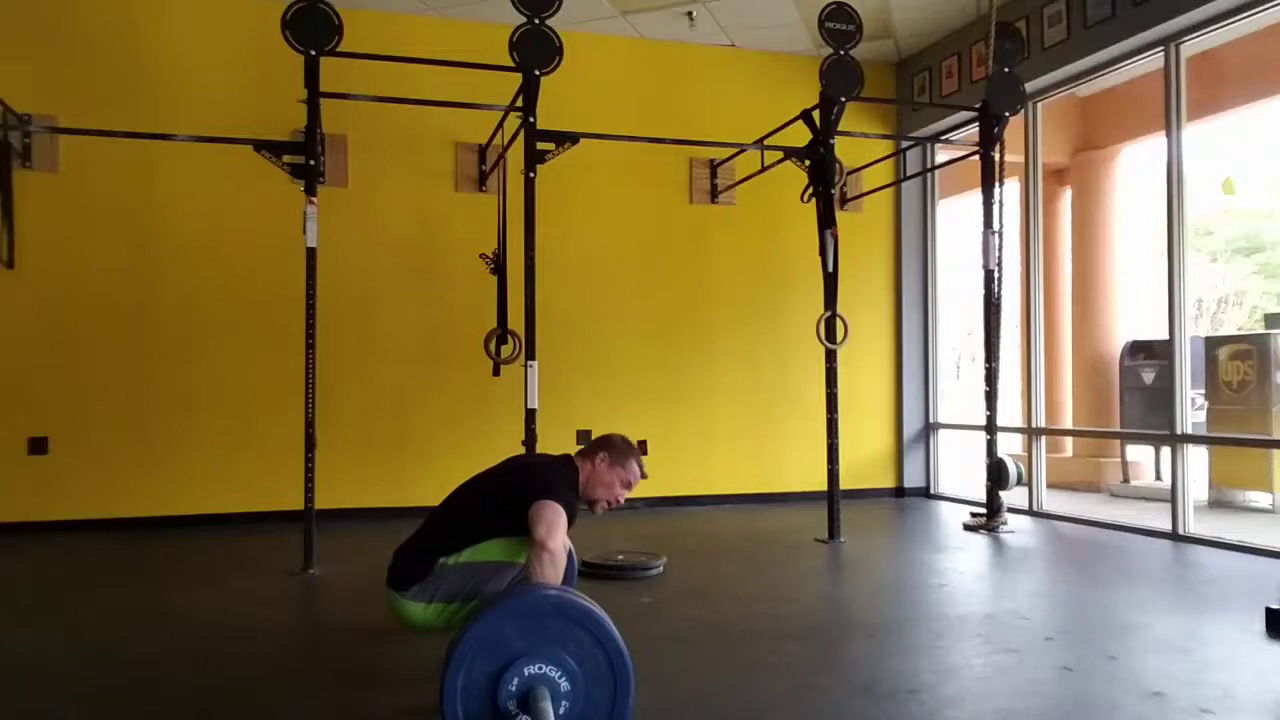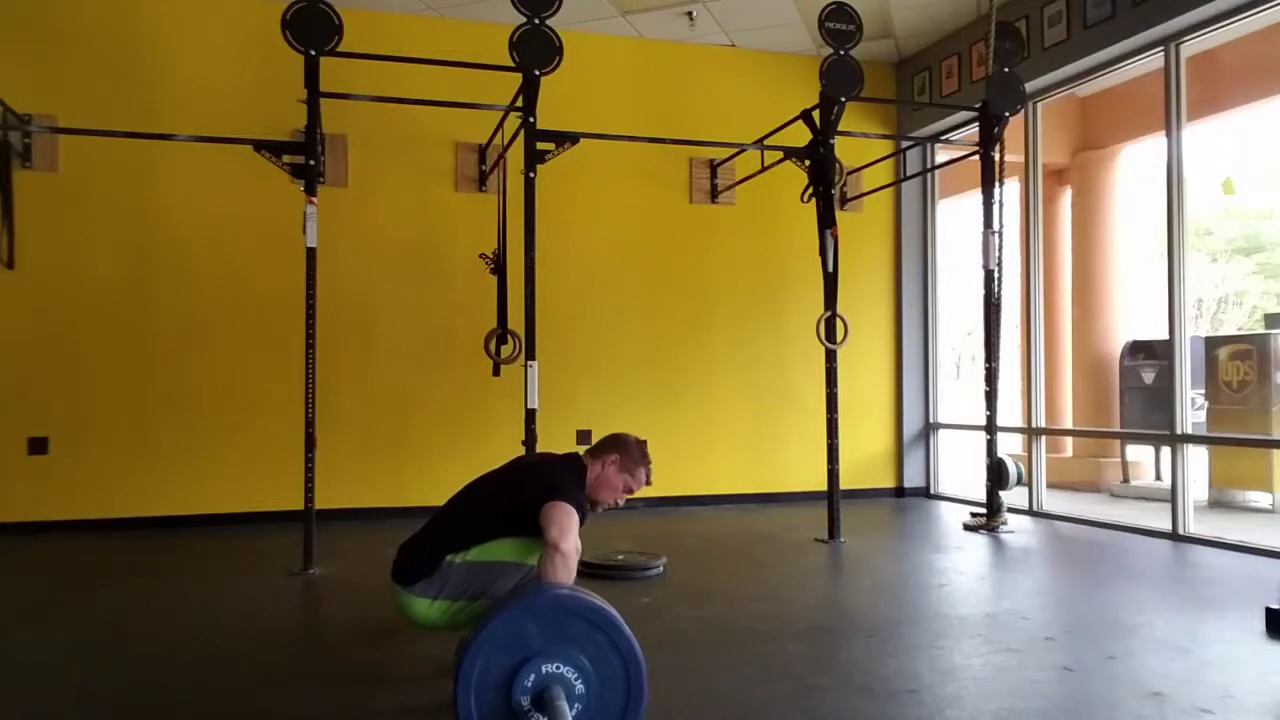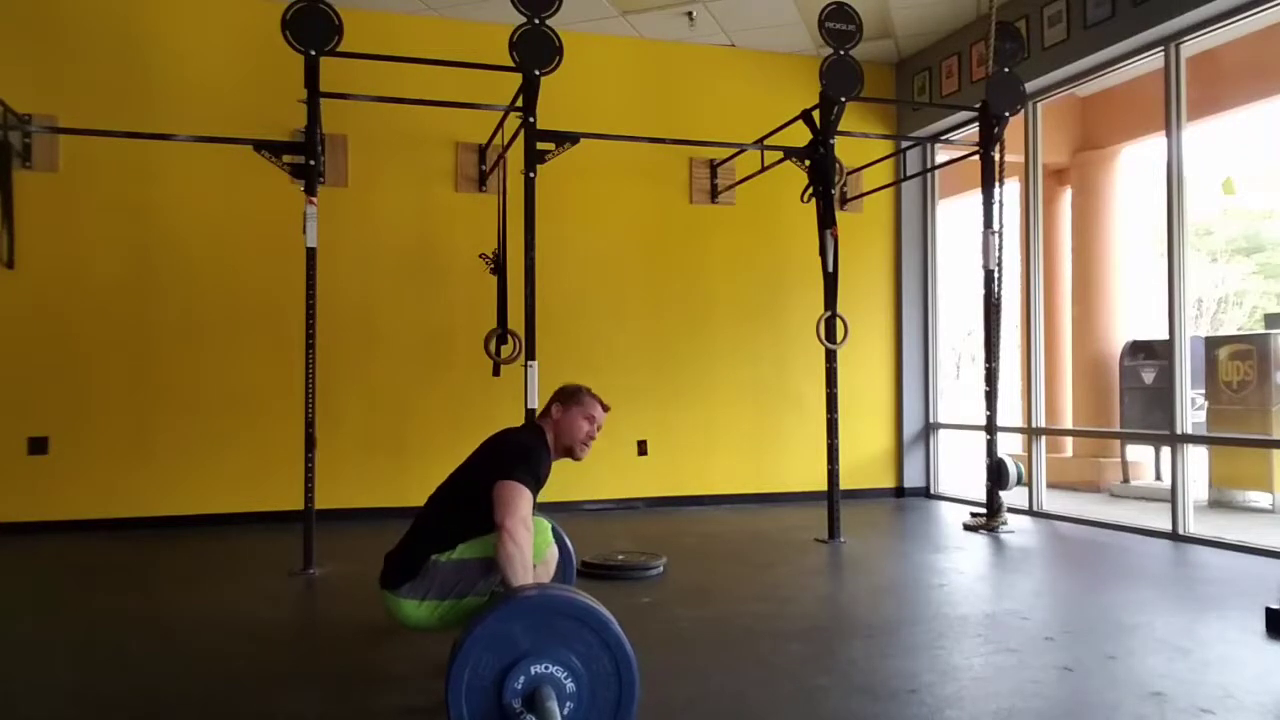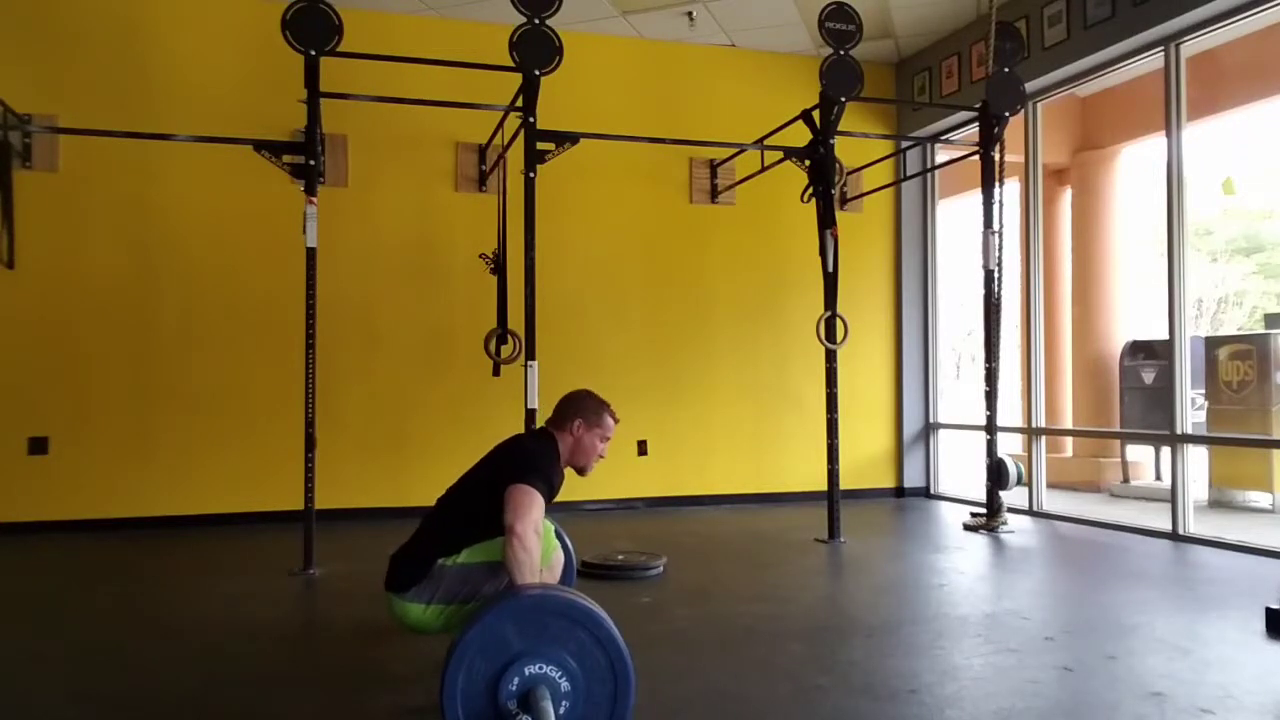
dt=1s
person 1, frame 1
left shoulder: (546, 470)
right shoulder: (558, 484)
right elbow: (548, 544)
left hip: (416, 582)
right hip: (422, 590)
right knee: (548, 555)
person 1, frame 2
left shoulder: (554, 469)
right shoulder: (567, 482)
right elbow: (561, 546)
left hip: (422, 575)
right hip: (428, 586)
right knee: (552, 555)
person 1, frame 3
left shoulder: (524, 446)
right shoulder: (527, 449)
right elbow: (512, 526)
left hip: (412, 582)
right hip: (417, 589)
right knee: (540, 543)
person 1, frame 4
left shoulder: (533, 451)
right shoulder: (540, 458)
right elbow: (521, 531)
left hip: (420, 580)
right hip: (423, 591)
right knee: (545, 549)
